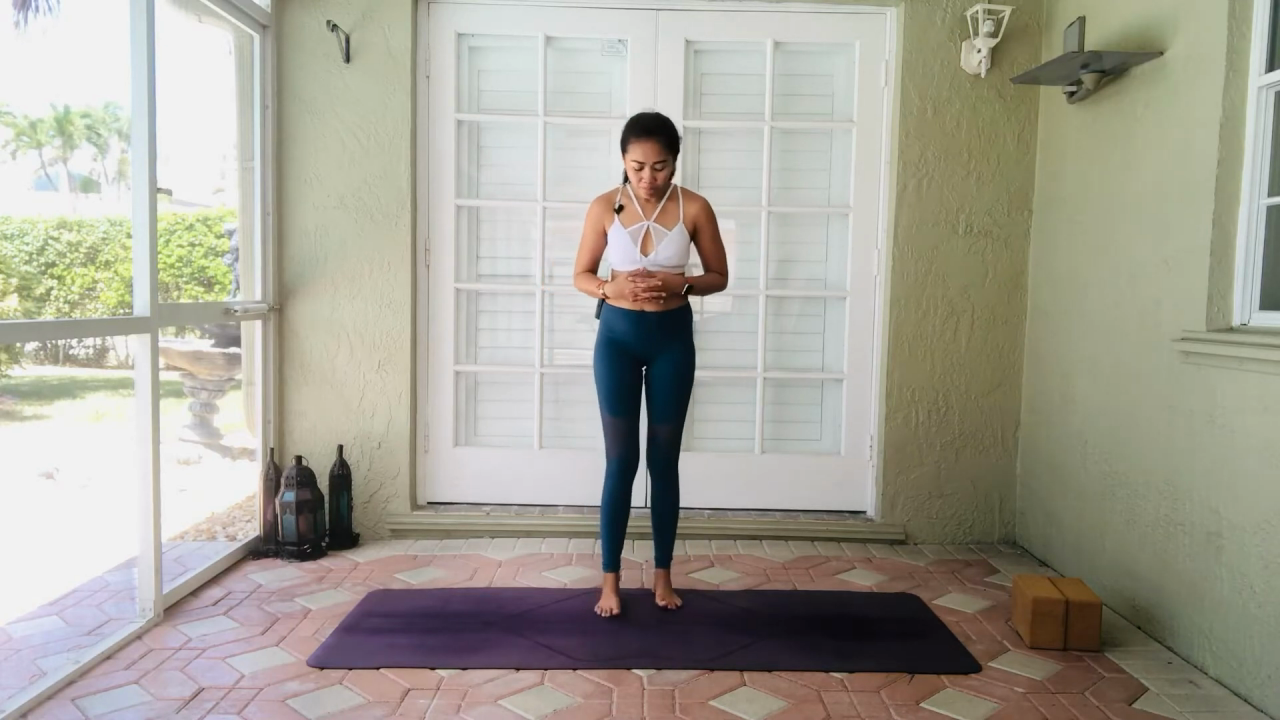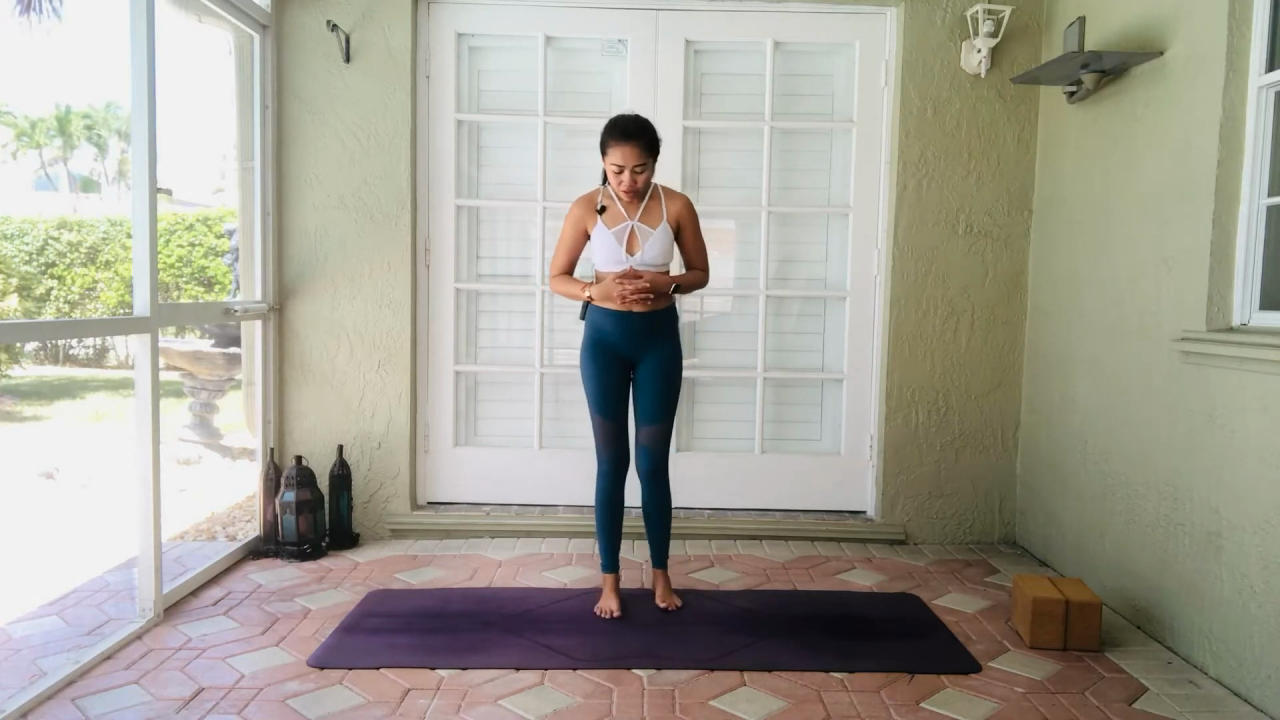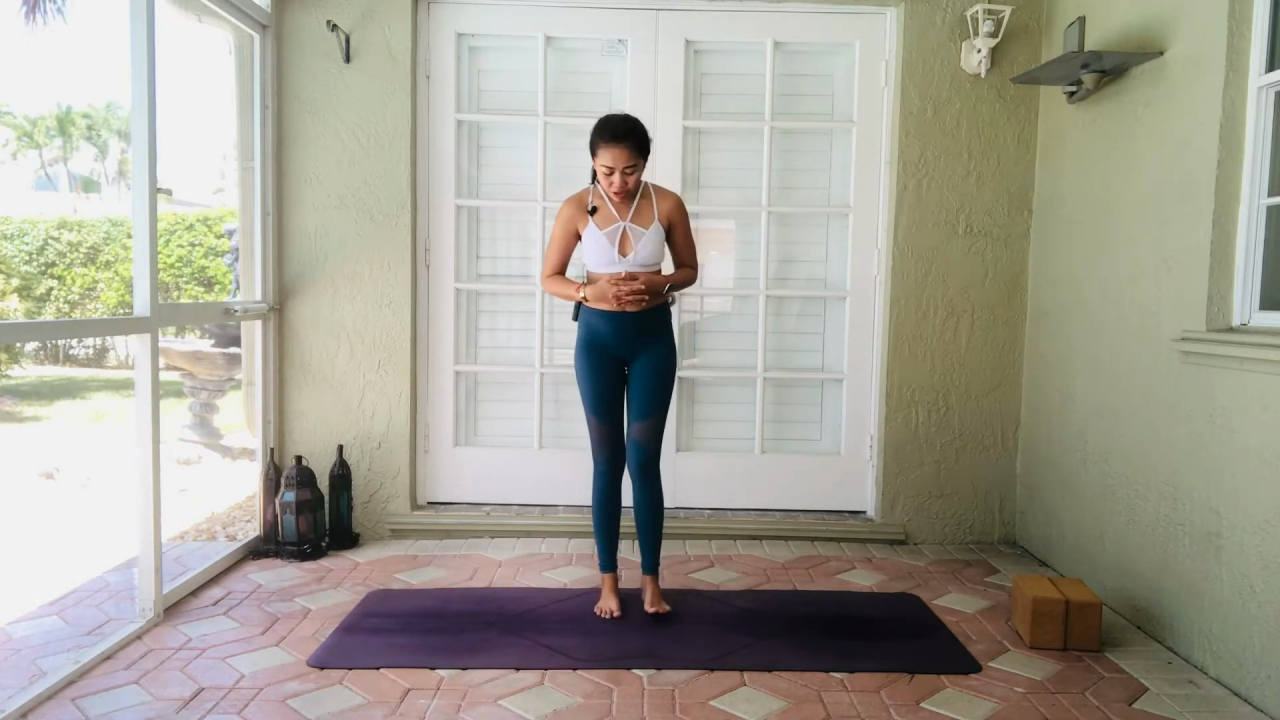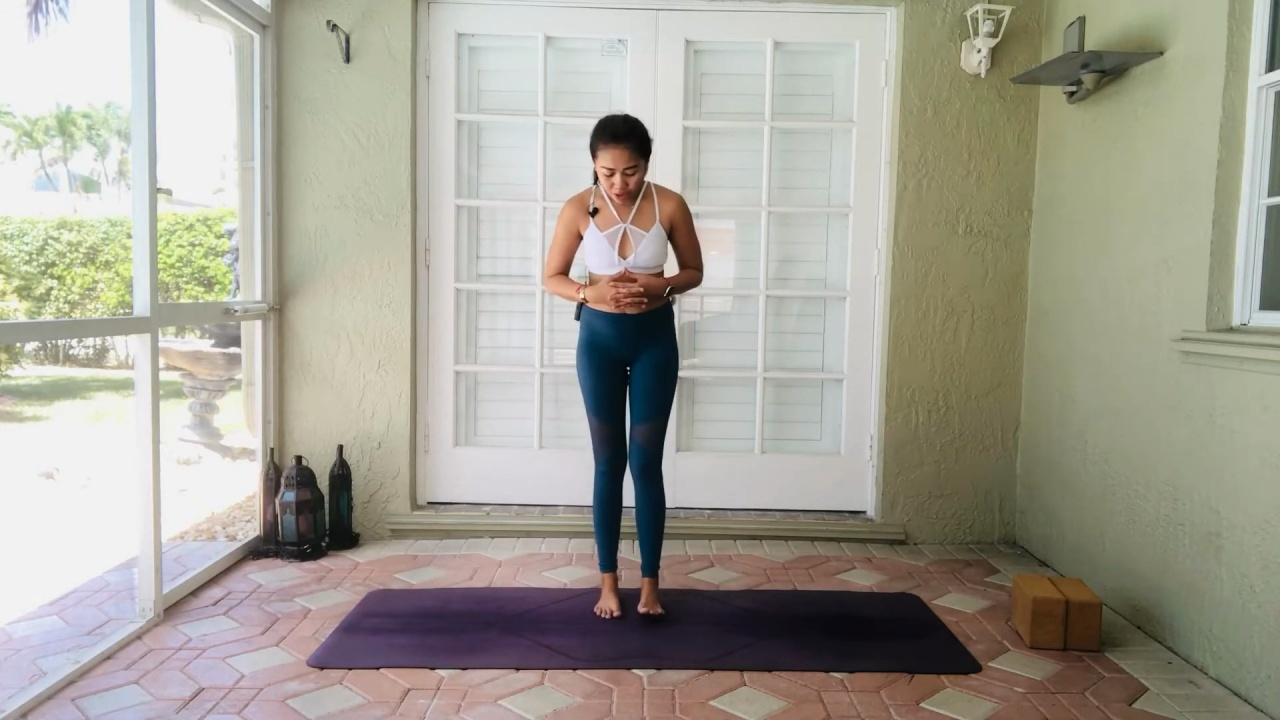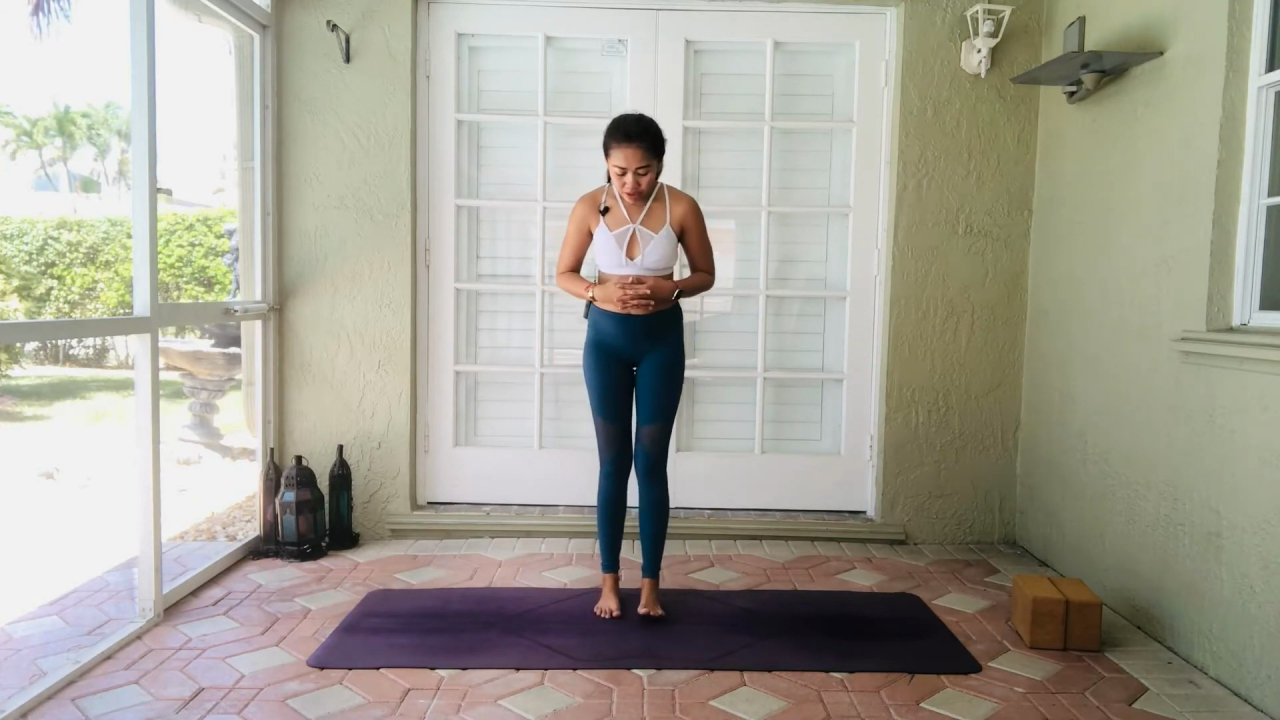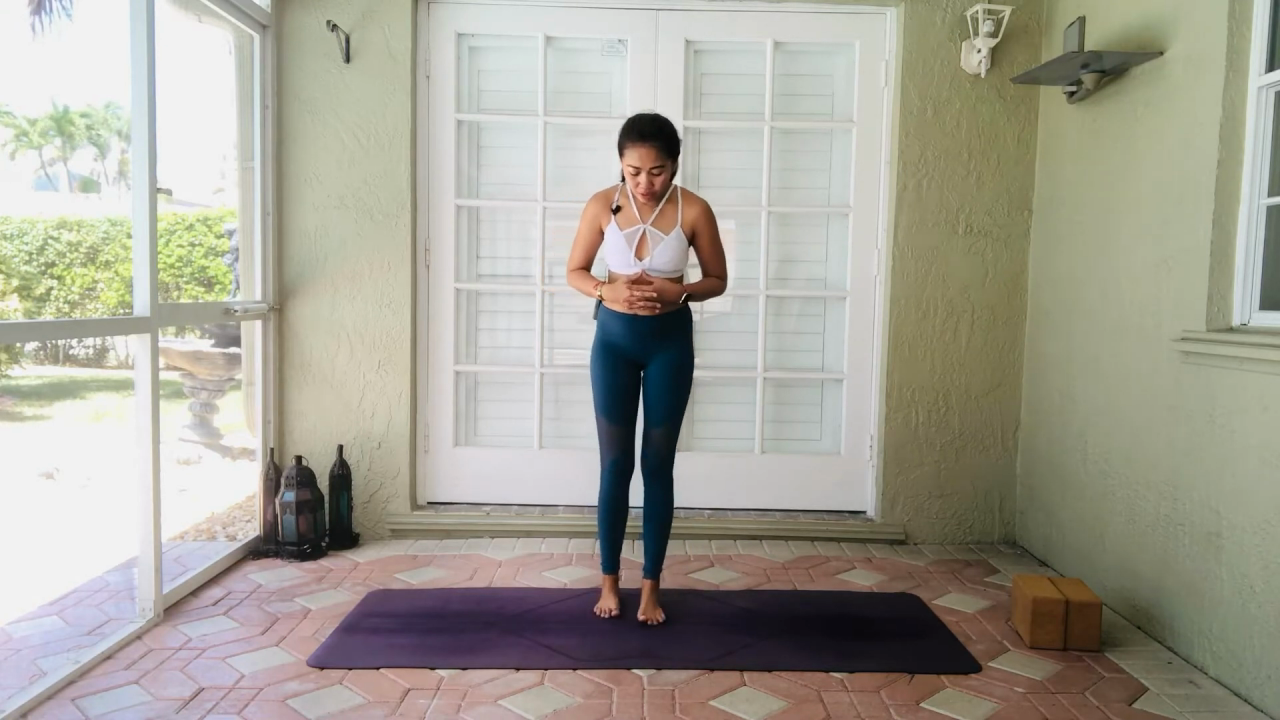
dt=0.3s
person 1, frame 1
left shoulder: (694, 208)
right shoulder: (604, 207)
left elbow: (719, 276)
right elbow: (581, 275)
left wrist: (679, 284)
right wrist: (612, 288)
left hip: (672, 337)
right hip: (618, 335)
left knee: (663, 460)
right knee: (621, 460)
left ankle: (662, 573)
right ankle: (610, 579)
person 1, frame 2
left shoulder: (677, 206)
right shoulder: (586, 208)
left elbow: (700, 273)
right elbow: (556, 277)
left wrist: (666, 284)
right wrist: (596, 290)
left hip: (659, 337)
right hip: (604, 337)
left knee: (652, 461)
right knee: (611, 461)
left ankle: (660, 573)
right ankle: (609, 580)
person 1, frame 3
left shoulder: (667, 204)
right shoulder: (577, 208)
left elbow: (690, 269)
right elbow: (550, 278)
left wrist: (660, 284)
right wrist: (591, 291)
left hip: (652, 336)
right hip: (598, 337)
left knee: (644, 459)
right knee: (607, 460)
left ankle: (650, 579)
right ankle: (608, 581)
person 1, frame 4
left shoulder: (670, 205)
right shoulder: (578, 209)
left elbow: (694, 270)
right elbow: (552, 277)
left wrist: (662, 286)
right wrist: (591, 293)
left hip: (655, 338)
right hip: (600, 337)
left knee: (646, 461)
right knee: (608, 462)
left ankle: (650, 583)
right ankle: (608, 581)
person 1, frame 5
left shoulder: (682, 208)
right shoulder: (589, 207)
left elbow: (706, 274)
right elbow: (564, 274)
left wrist: (670, 289)
right wrist: (599, 292)
left hip: (661, 339)
right hip: (607, 338)
left knee: (651, 463)
right knee: (613, 462)
left ankle: (650, 583)
right ankle: (609, 581)
person 1, frame 6
left shoulder: (694, 211)
right shoulder: (602, 205)
left elbow: (717, 280)
right elbow: (574, 271)
left wrist: (678, 292)
right wrist: (607, 290)
left hip: (669, 341)
right hip: (614, 338)
left knee: (657, 465)
right knee: (614, 464)
left ankle: (650, 586)
right ankle: (609, 580)
